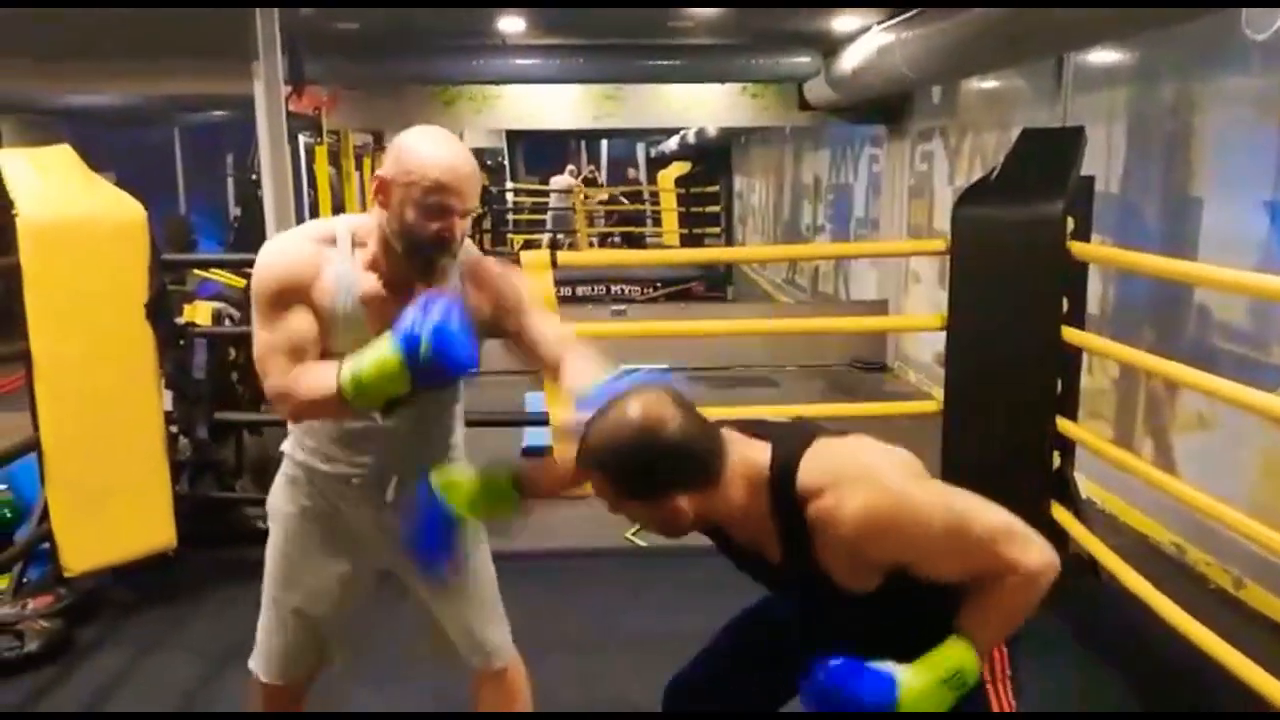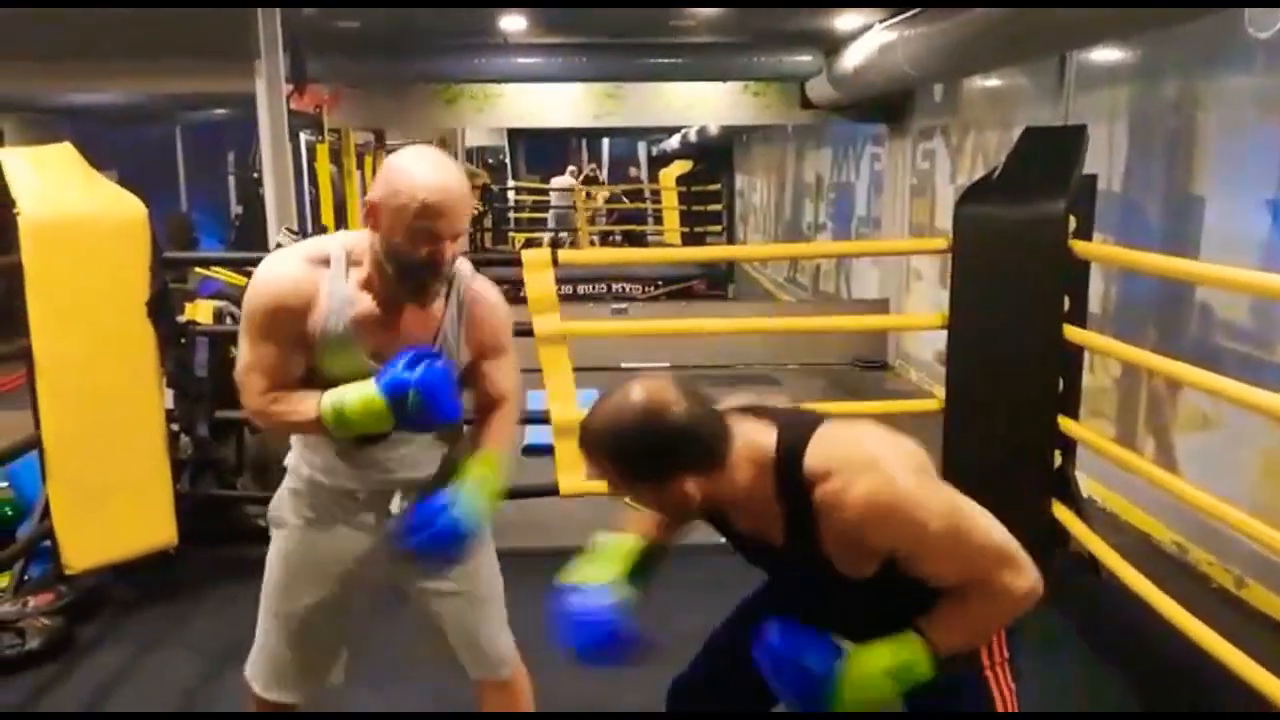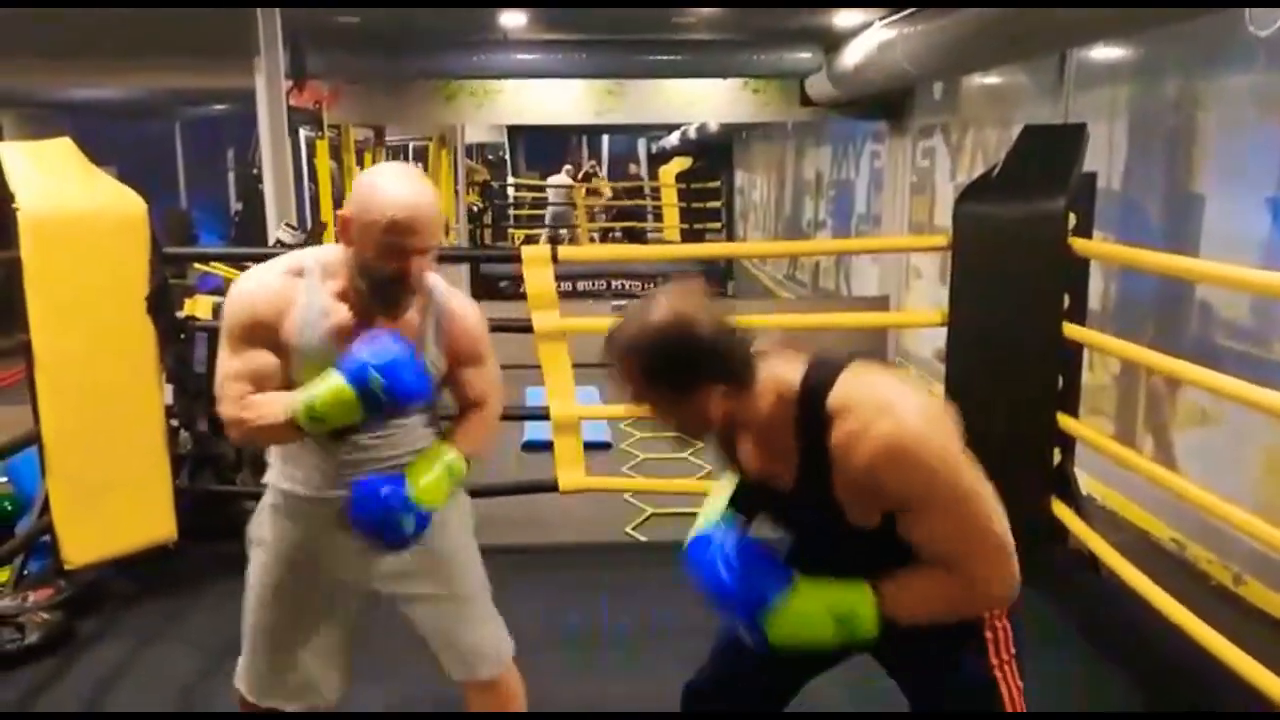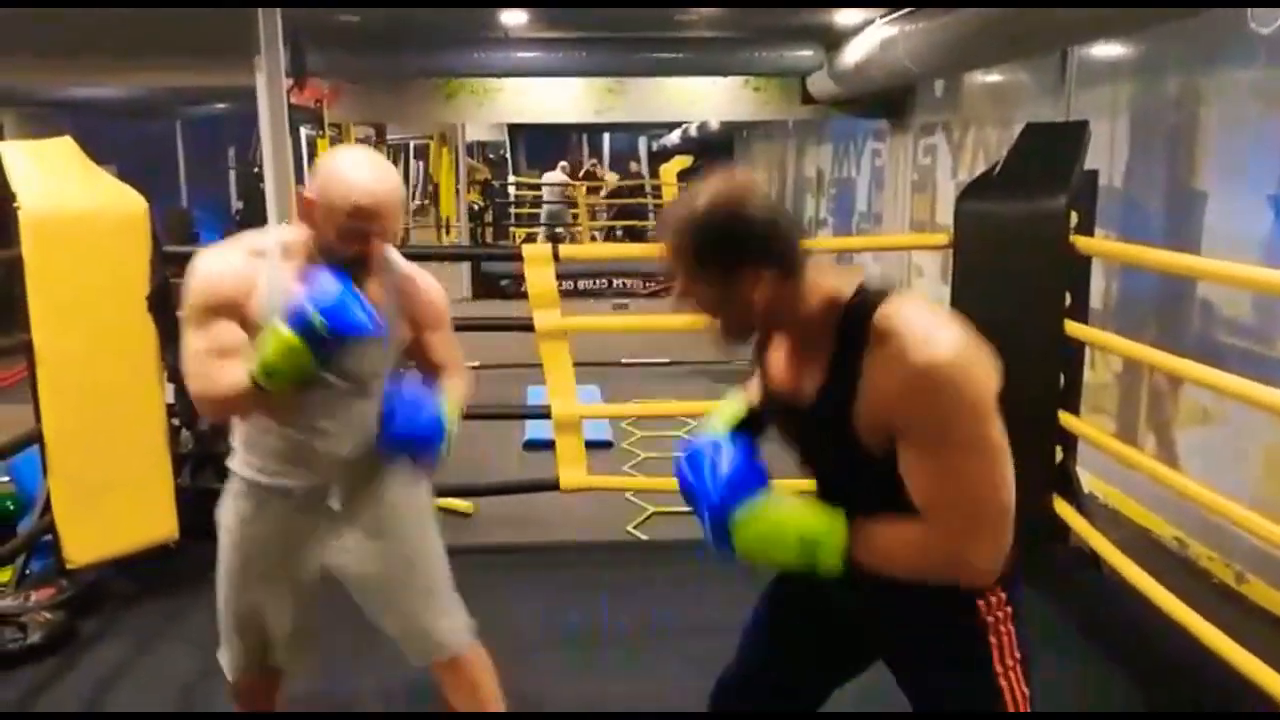
dt=0.1s
person 1, frame 1
left shoulder: (482, 277)
right shoulder: (297, 262)
left elbow: (561, 353)
right elbow: (286, 390)
right wrist: (394, 364)
left hip: (432, 490)
right hip: (328, 487)
left knee: (492, 656)
right knee: (284, 665)
person 1, frame 2
left shoulder: (479, 301)
right shoulder: (291, 282)
left elbow: (501, 403)
right elbow: (265, 406)
left wrist: (472, 495)
right wrist: (371, 403)
left hip: (434, 502)
right hip: (328, 501)
left knee: (496, 663)
right knee: (280, 677)
person 1, frame 3
left shoulder: (454, 314)
right shoulder: (268, 295)
left elbow: (483, 407)
right elbow: (238, 414)
left wrist: (427, 484)
right wrist: (340, 395)
left hip: (412, 503)
right hip: (305, 512)
left knee: (486, 665)
right knee: (267, 682)
person 1, frame 4
left shoulder: (414, 290)
right shoulder: (230, 273)
left elbow: (450, 375)
right elbow: (210, 395)
left wrist: (436, 409)
right wrist: (292, 346)
left hip: (379, 490)
right hip: (269, 495)
left knee: (448, 642)
right knee: (252, 659)
person 2, frame 1
left shoulder: (858, 501)
right shoulder: (684, 458)
left elbow: (1029, 564)
left wrist: (935, 678)
left hip: (937, 634)
right hip: (823, 615)
right knee: (692, 703)
person 2, frame 2
left shoulder: (863, 487)
right shoulder: (719, 450)
left elbow: (1013, 580)
right elbow: (660, 515)
left wrist: (899, 666)
right wrist: (604, 569)
left hip: (938, 624)
right hip: (817, 603)
right knee: (698, 703)
person 2, frame 3
left shoulder: (881, 432)
right shoulder: (748, 392)
left elbow: (990, 580)
left wrist: (832, 611)
right wrist: (720, 519)
left hip: (944, 589)
right hip: (824, 568)
right knee: (712, 700)
person 2, frame 4
left shoulder: (918, 360)
right shoulder: (783, 321)
left elbow: (977, 552)
left wrist: (802, 536)
right wrist: (724, 431)
left hip: (946, 596)
right hip: (836, 572)
right knee: (739, 708)
